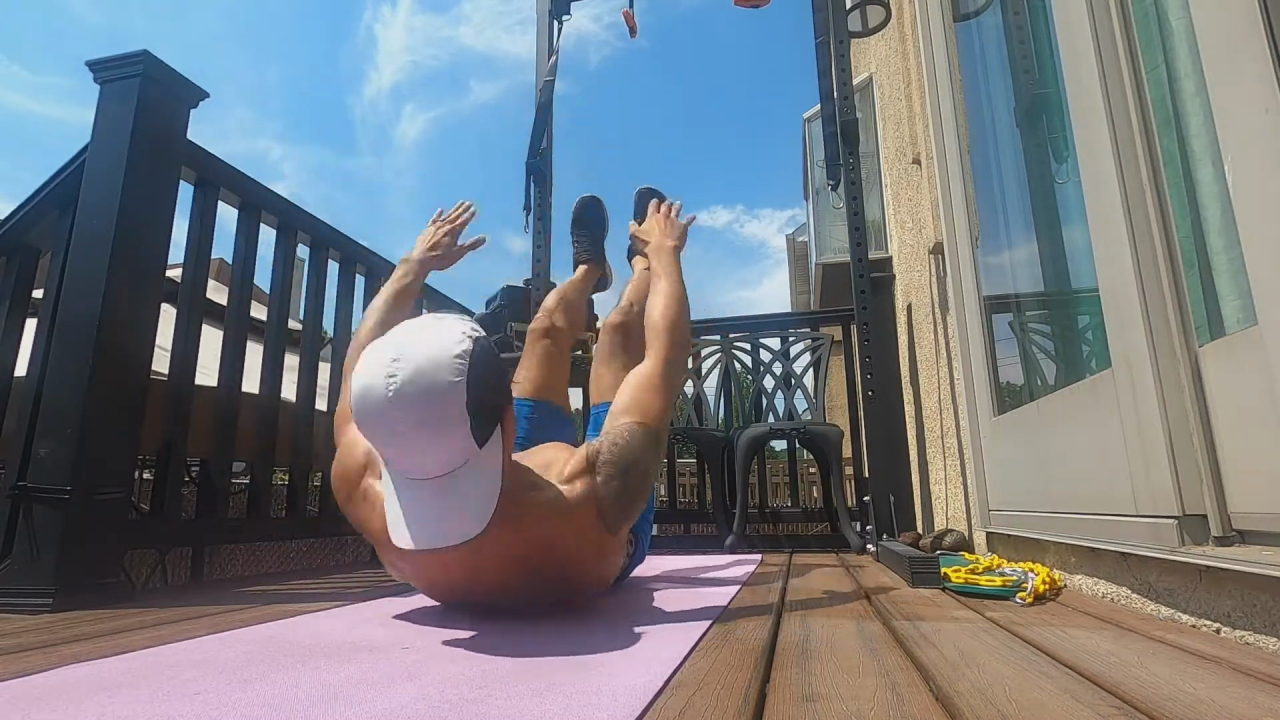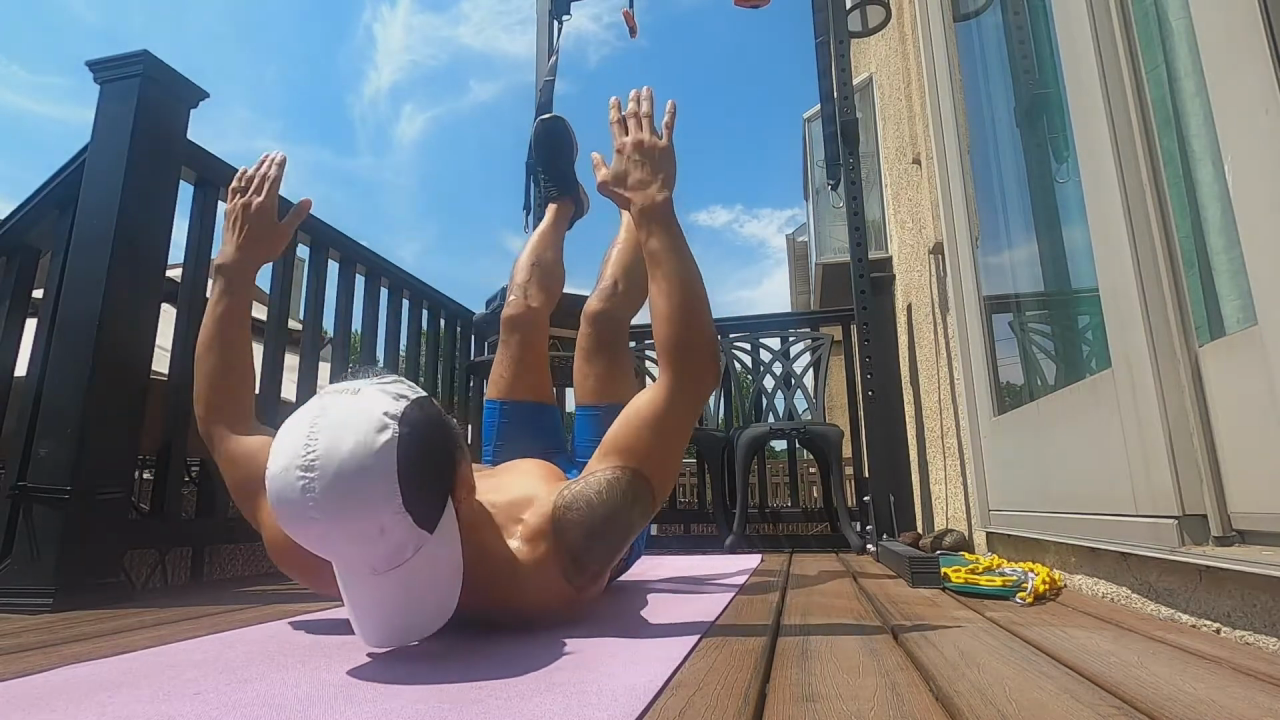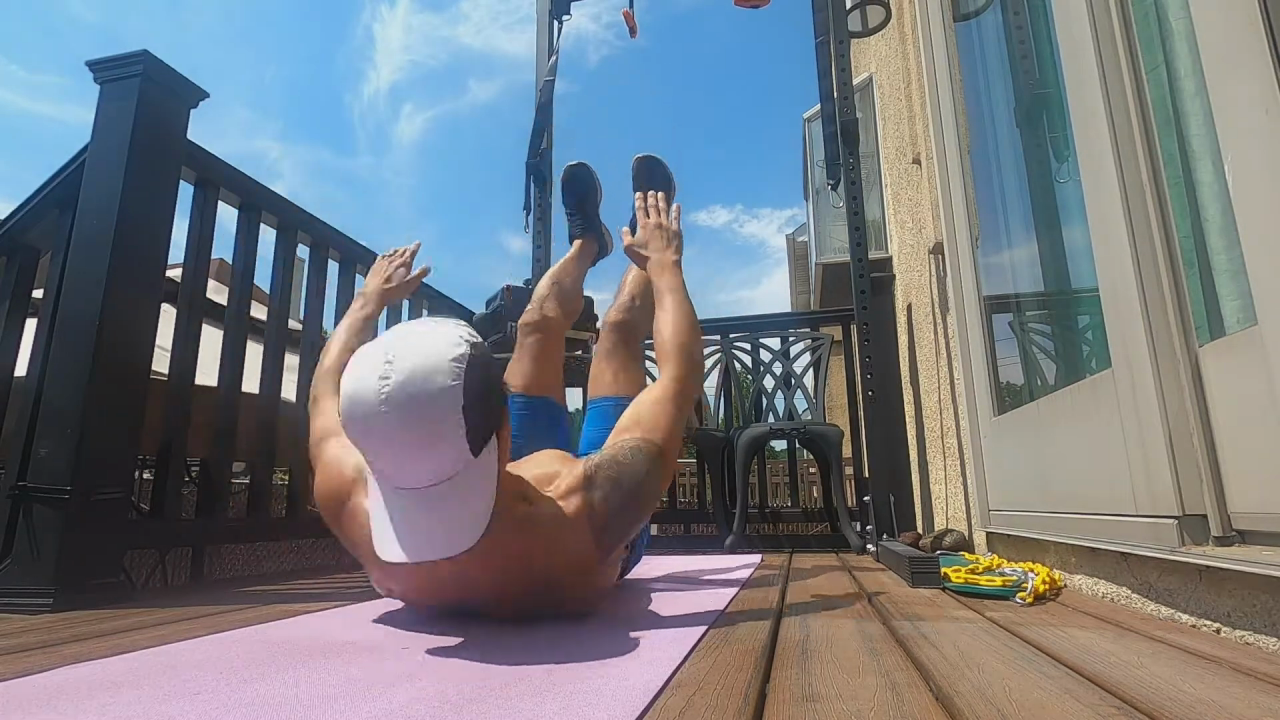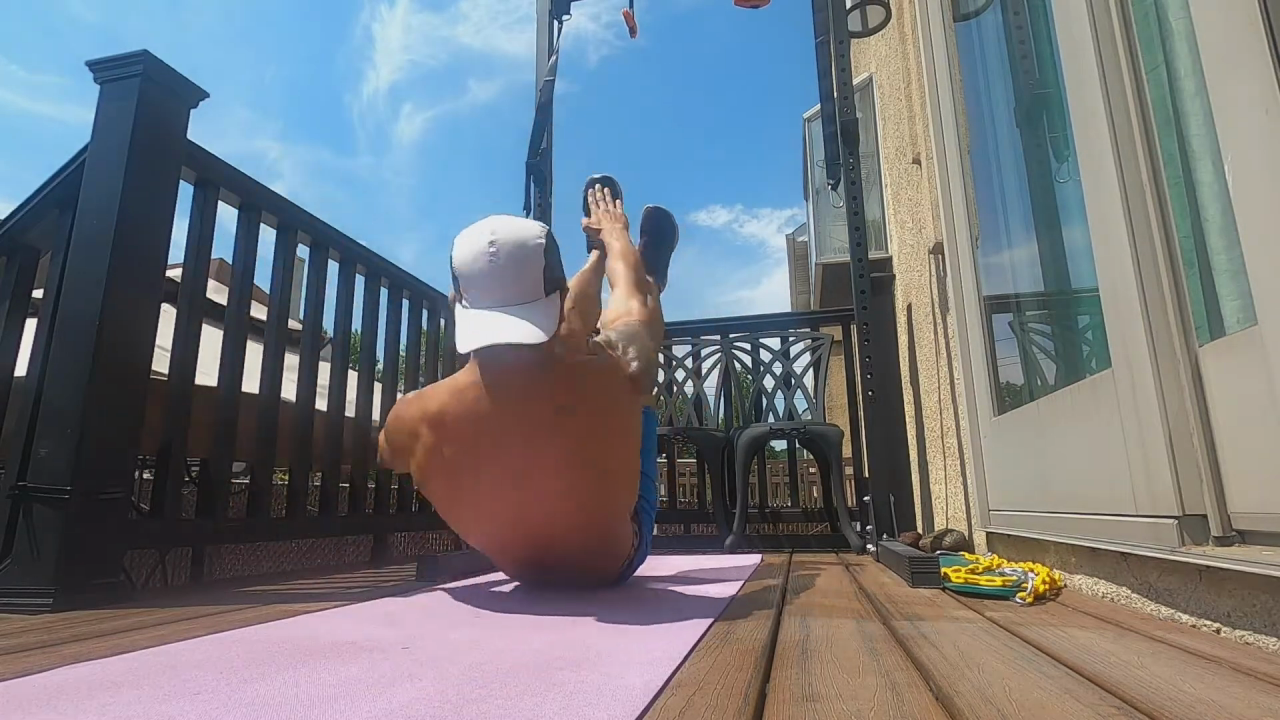
dt=0.3s
person 1, frame 1
left shoulder: (366, 493)
right shoulder: (591, 502)
left elbow: (358, 369)
right elbow: (666, 361)
left wrist: (413, 267)
right wrist: (668, 251)
right hip: (598, 562)
left knee: (548, 328)
right knee: (620, 329)
left ankle: (589, 269)
right ankle: (646, 261)
person 1, frame 2
left shoulder: (304, 548)
right shoulder: (565, 554)
left elbow: (221, 419)
right elbow: (692, 371)
left wrist: (235, 264)
right wrist: (654, 207)
left knee: (523, 314)
right knee: (603, 315)
left ankle: (561, 204)
right ankle: (633, 214)
person 1, frame 3
left shoulder: (357, 514)
right shoulder: (589, 519)
left elbow: (325, 394)
right elbow: (680, 376)
left wrist: (369, 299)
right wrist: (665, 265)
left knee: (539, 322)
right knee: (619, 326)
left ankle: (586, 241)
right ankle: (648, 261)
person 1, frame 4
left shoulder: (422, 417)
right shoulder: (612, 373)
right elbow: (626, 288)
right wrist: (616, 234)
left hip: (523, 569)
right hip: (612, 563)
left knee: (572, 327)
left ankle: (597, 255)
right ankle: (655, 275)
